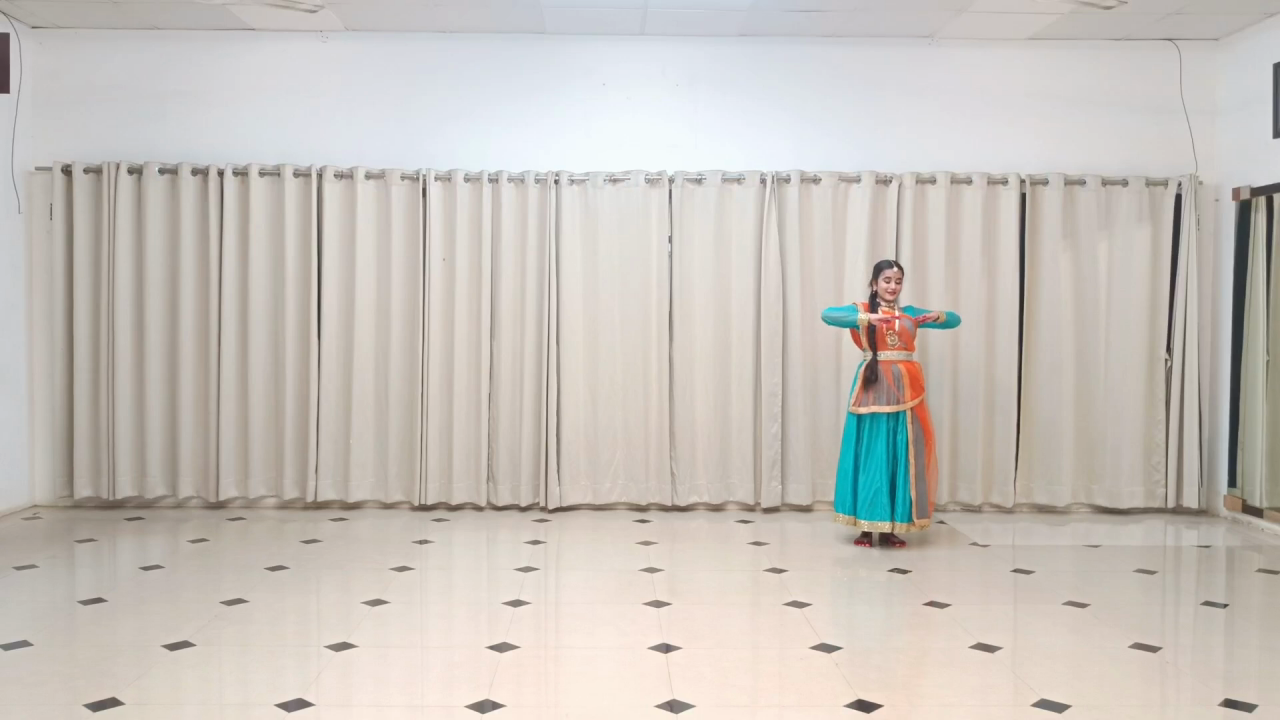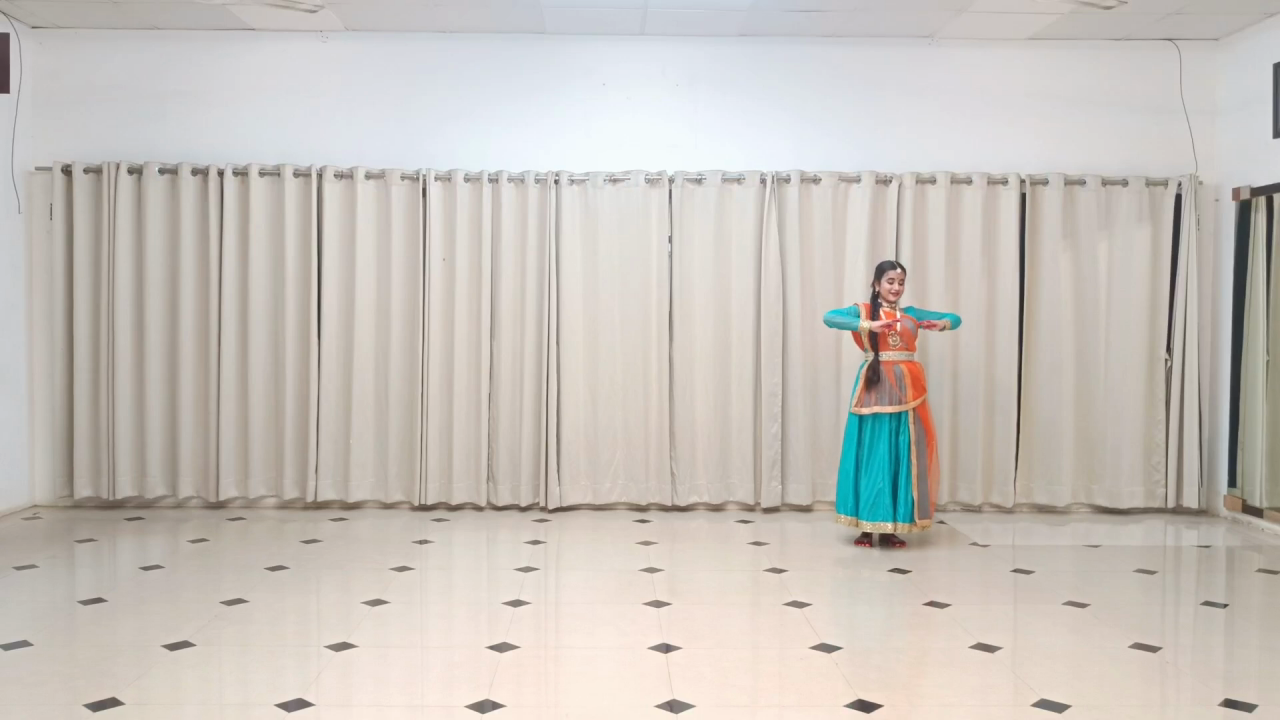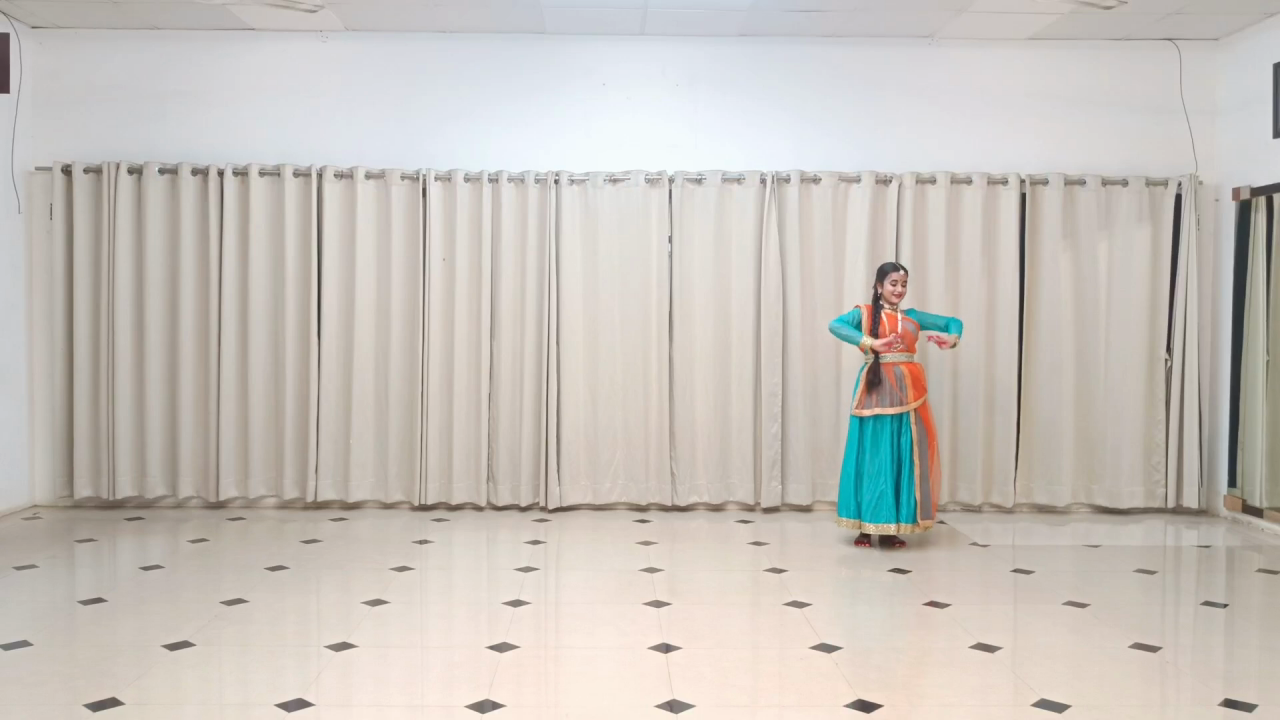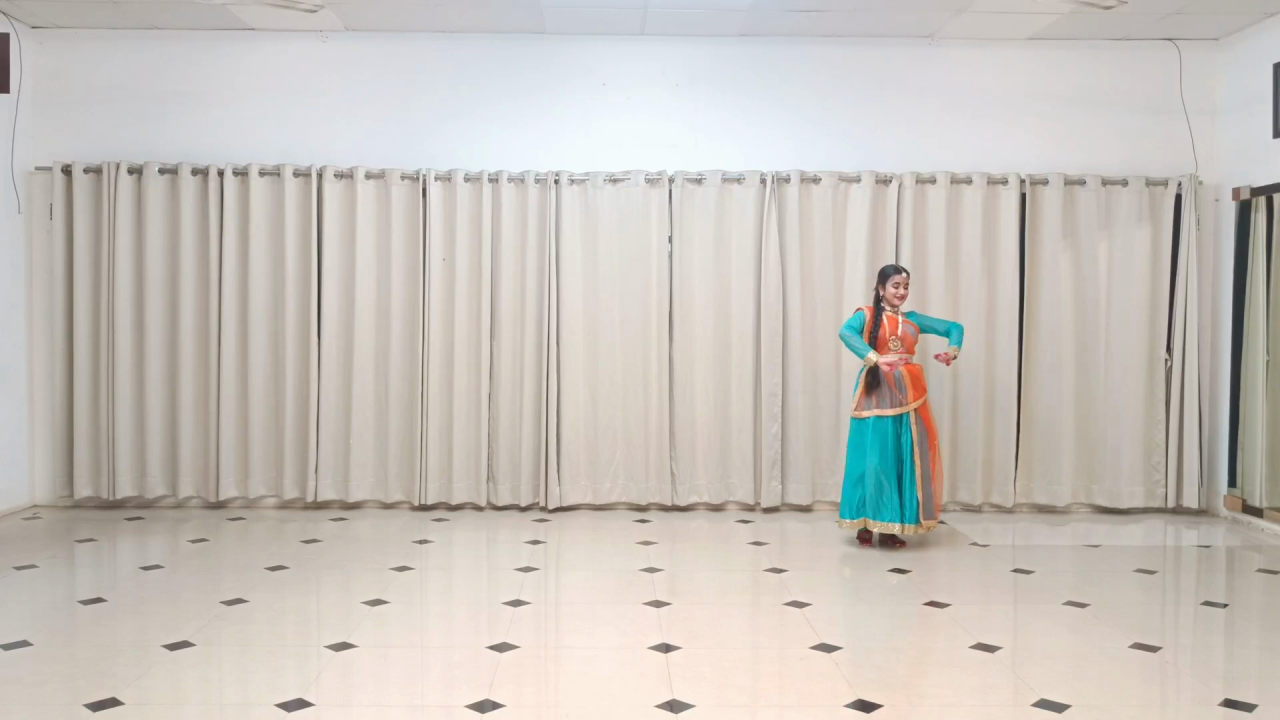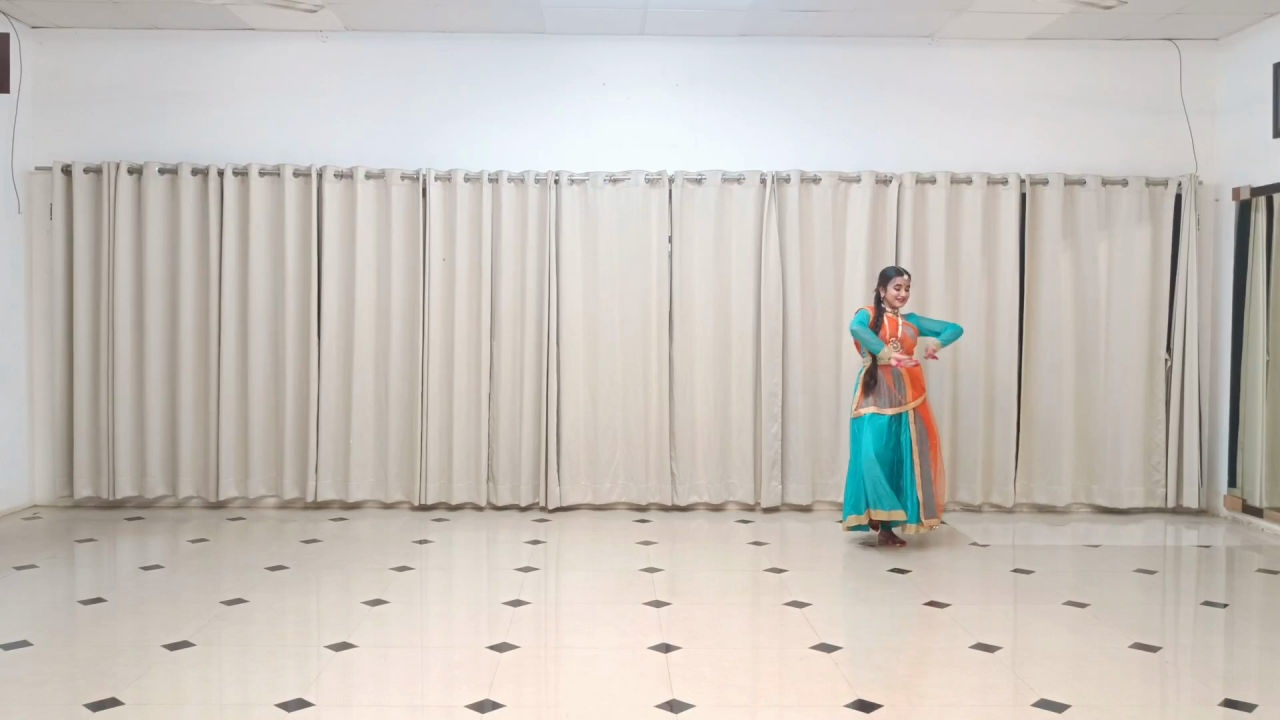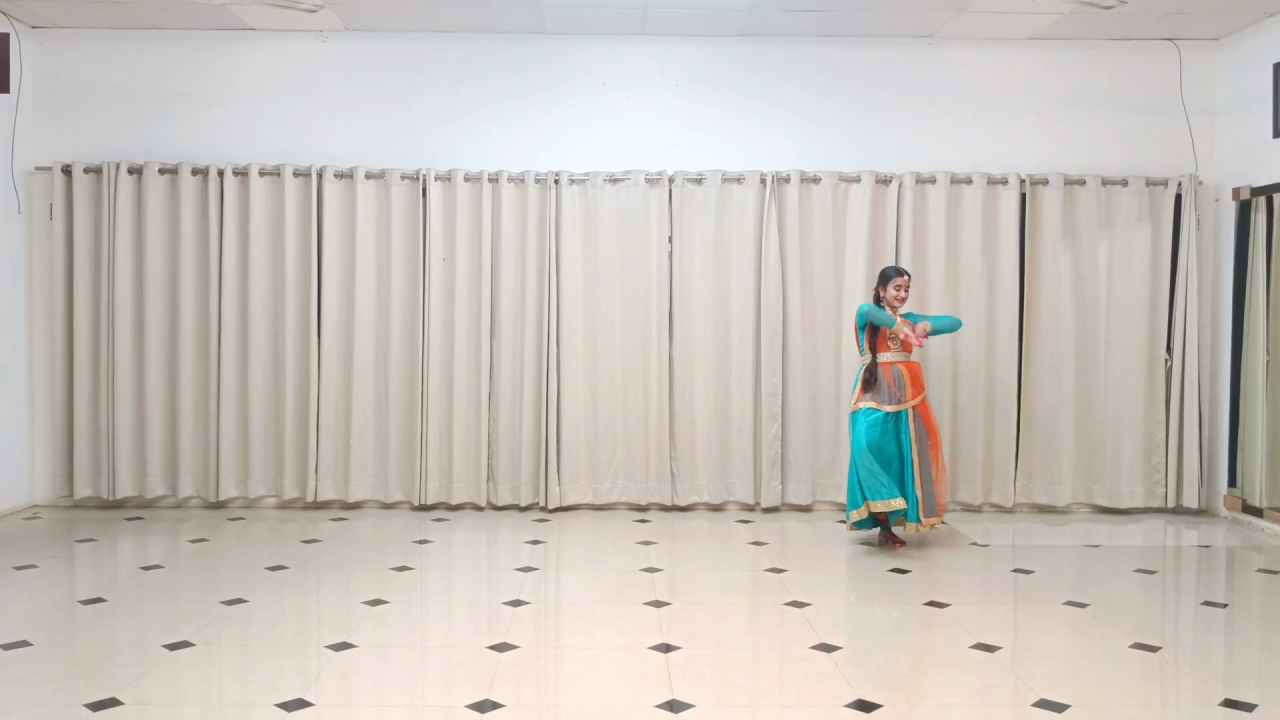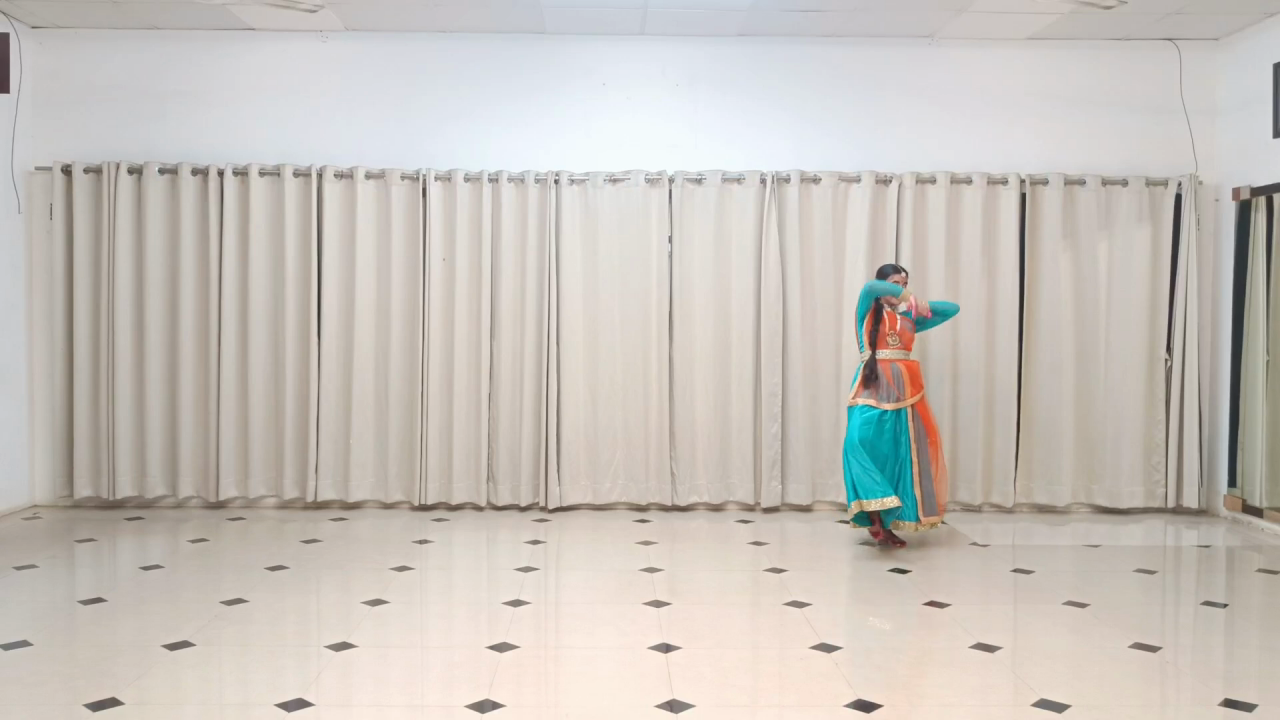
dt=0.1s
person 1, frame 1
left shoulder: (910, 313)
right shoulder: (861, 310)
left elbow: (954, 319)
right elbow: (828, 314)
left wrist: (936, 317)
right wrist: (869, 318)
left hip: (905, 389)
right hip: (873, 388)
left knee: (902, 455)
right knee: (871, 454)
left ankle: (890, 527)
right ankle: (865, 527)
person 1, frame 2
left shoulder: (912, 314)
right shoulder: (863, 311)
left elbow: (955, 319)
right elbow: (830, 318)
left wrist: (942, 323)
right wrist: (869, 325)
left hip: (907, 390)
right hip: (875, 389)
left knee: (903, 456)
right knee: (872, 455)
left ankle: (891, 527)
right ankle: (866, 527)
person 1, frame 3
left shoulder: (913, 317)
right shoulder: (863, 313)
left elbow: (953, 322)
right elbow: (836, 326)
left wrist: (951, 339)
right wrist: (870, 343)
left hip: (908, 393)
right hip: (875, 392)
left knee: (904, 457)
right knee: (873, 458)
left ankle: (890, 527)
right ankle: (865, 526)
person 1, frame 4
left shoulder: (913, 319)
right shoulder: (866, 315)
left elbow: (955, 328)
right elbow: (846, 333)
left wrist: (952, 350)
right wrist: (876, 359)
left hip: (908, 394)
right hip: (875, 393)
left knee: (905, 458)
right knee: (873, 458)
left ankle: (892, 527)
right ankle: (868, 523)
person 1, frame 5
left shoulder: (912, 322)
right shoulder: (867, 316)
left elbow: (955, 329)
right elbow: (859, 329)
left wrist: (936, 342)
right wrist: (890, 354)
left hip: (906, 395)
right hip: (874, 393)
left knee: (904, 457)
right knee: (870, 455)
left ankle: (887, 527)
right ankle: (875, 517)
person 1, frame 6
left shoulder: (911, 320)
right shoulder: (868, 311)
left elbow: (954, 322)
right elbow: (868, 312)
left wrist: (927, 326)
right wrist: (902, 328)
left hip: (906, 394)
right hip: (873, 391)
left knee: (904, 457)
right knee: (867, 446)
left ankle: (888, 526)
right ankle: (879, 514)
person 1, frame 7
left shoulder: (910, 318)
right shoulder: (867, 312)
left elbow: (952, 308)
right elbow: (870, 287)
left wrist: (921, 305)
right wrist: (906, 296)
left hip: (905, 391)
right hip: (872, 390)
left knee: (901, 456)
right knee: (859, 442)
left ankle: (890, 524)
right ankle: (875, 513)
